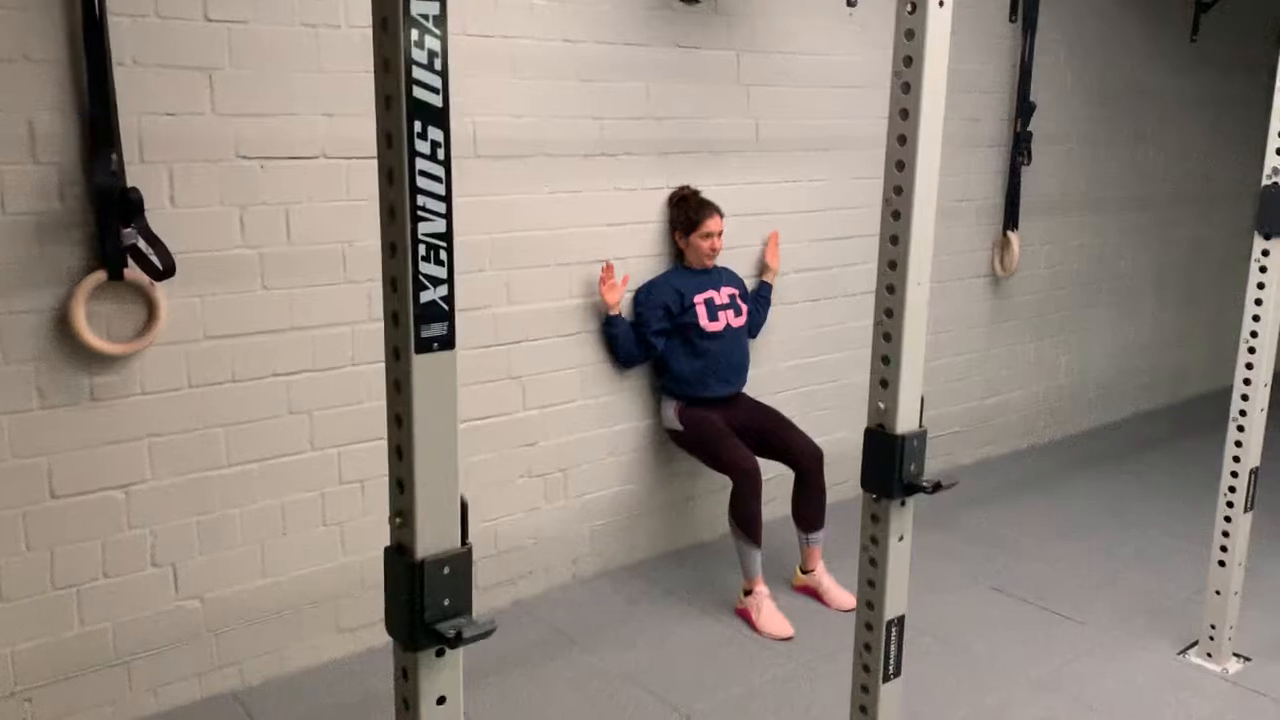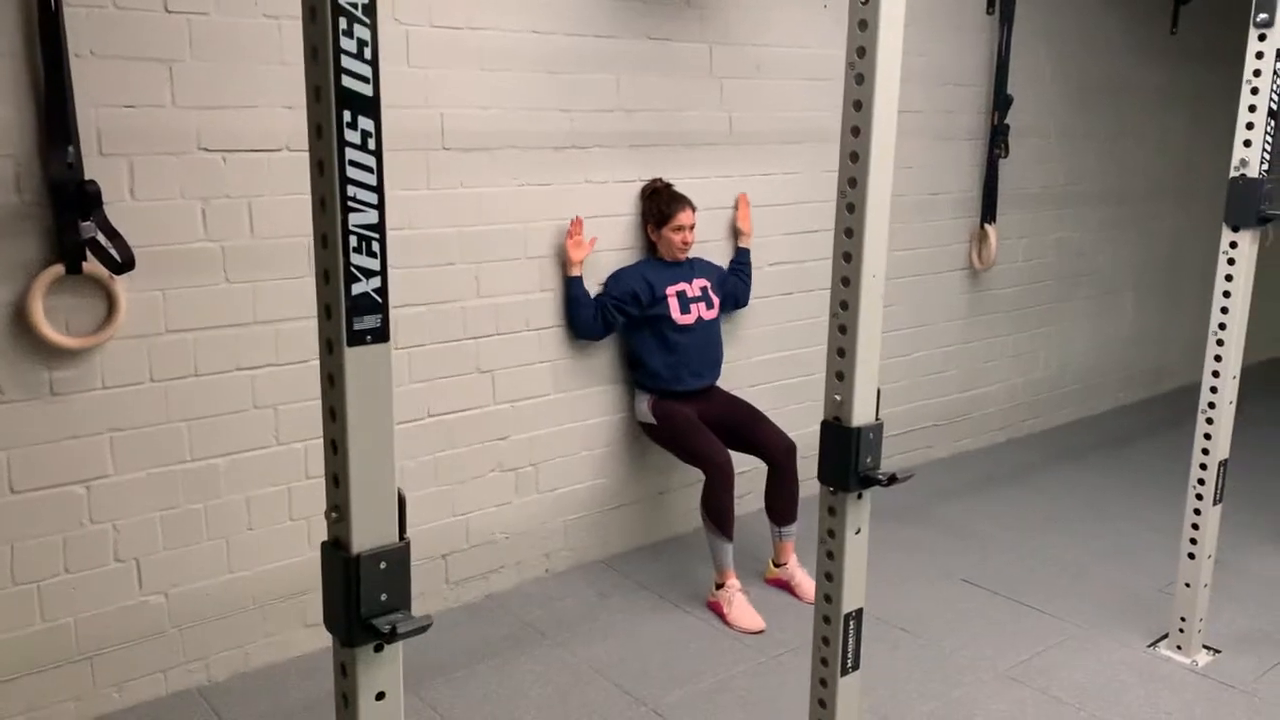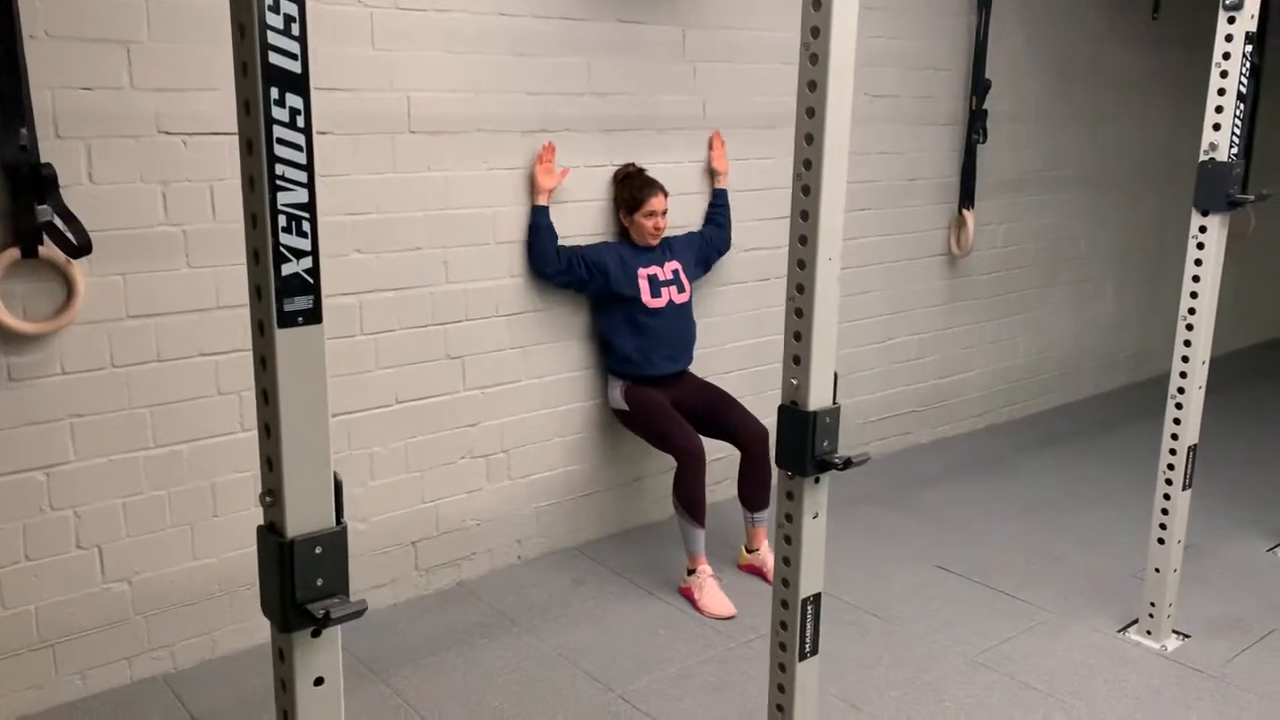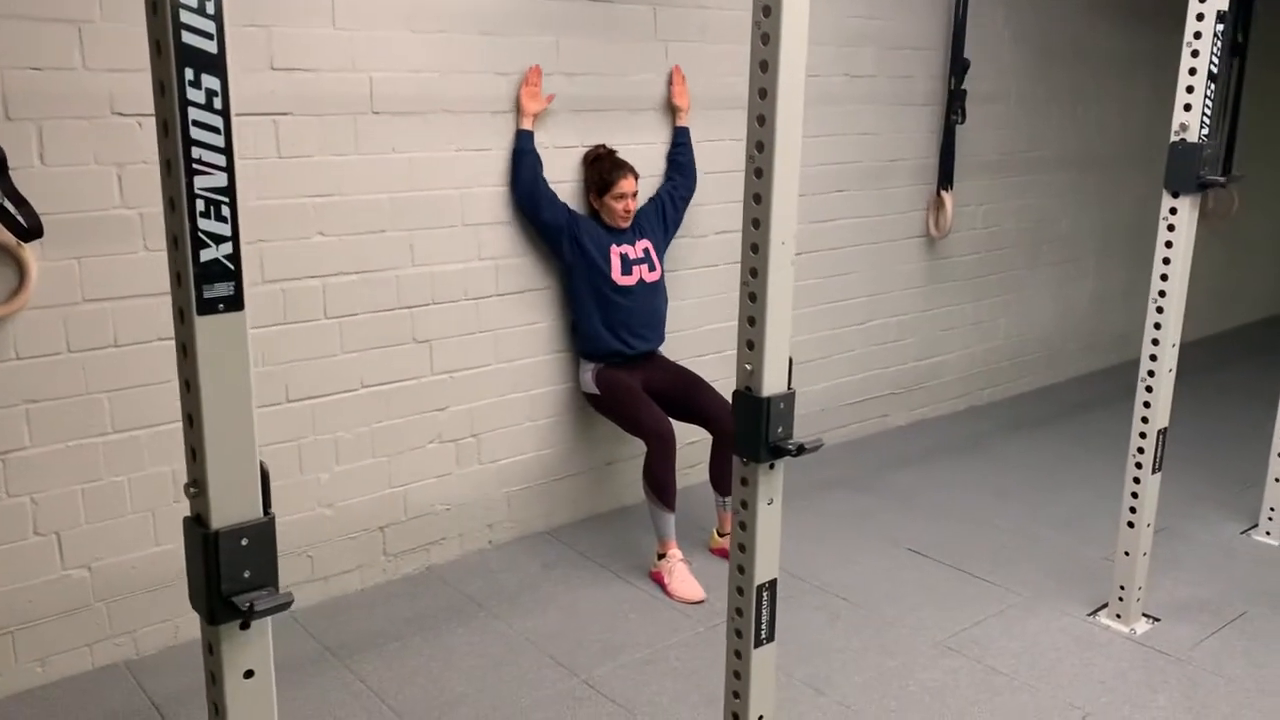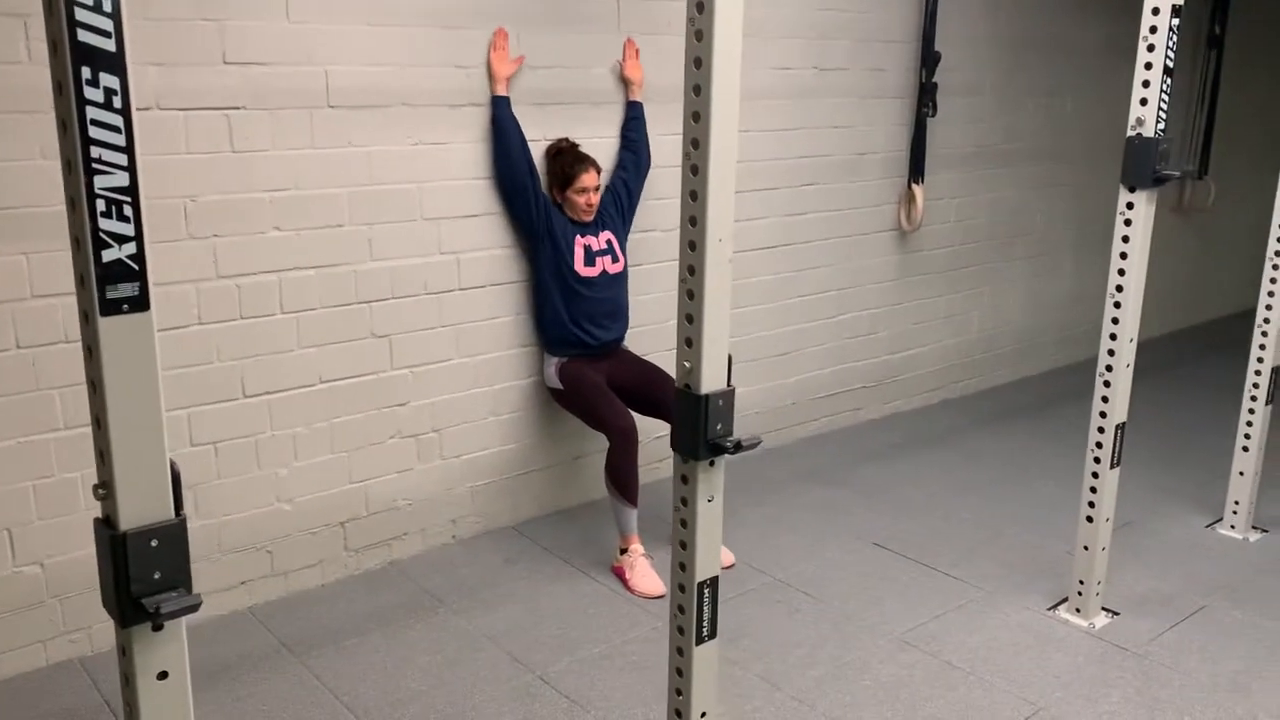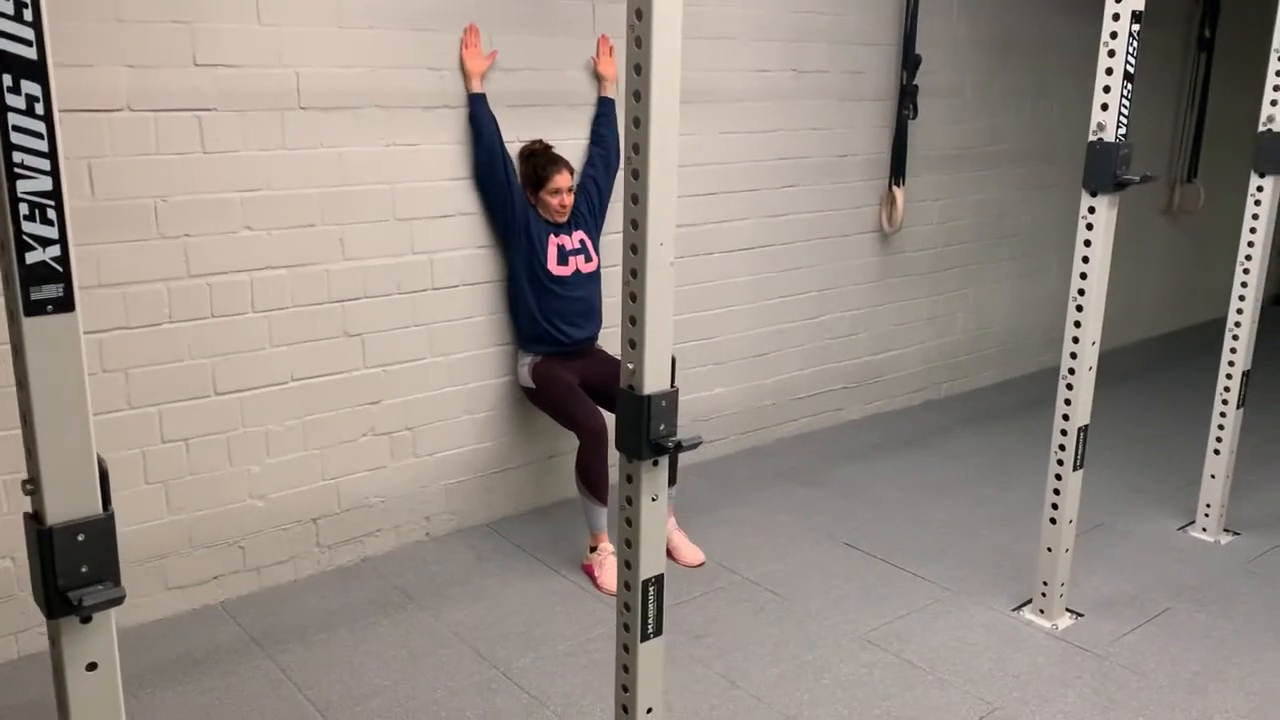
dt=0.7s
person 1, frame 1
left shoulder: (729, 280)
right shoulder: (663, 291)
right elbow: (633, 353)
left wrist: (768, 275)
right wrist: (614, 312)
left hip: (735, 401)
right hip: (689, 410)
left knee: (809, 456)
right knee: (746, 470)
left ankle: (811, 570)
right ankle: (754, 594)
person 1, frame 2
left shoulder: (705, 271)
right shoulder: (635, 280)
left elbow: (738, 295)
right elbow: (588, 324)
left wrist: (743, 240)
right wrist: (574, 270)
left hip: (709, 394)
right hip: (662, 403)
left knee: (782, 449)
right knee: (718, 463)
left ankle: (784, 564)
right ankle: (725, 588)
person 1, frame 3
left shoulder: (681, 249)
right shoulder: (608, 260)
left elbow: (719, 238)
right elbow: (548, 264)
left wrist: (719, 180)
right wrist: (542, 198)
left hip: (682, 381)
right hip: (634, 389)
left knee: (755, 436)
right knee: (690, 450)
left ankle: (756, 549)
right ankle: (697, 574)
person 1, frame 4
left shoulder: (651, 225)
right shoulder: (577, 235)
left elbow: (682, 180)
right elbow: (531, 194)
left wrist: (681, 117)
right wrist: (526, 123)
left hip: (653, 362)
right hip: (605, 371)
left knee: (727, 419)
right knee: (660, 433)
left ankle: (726, 532)
right ankle: (668, 558)
person 1, frame 5
left shoulder: (612, 213)
right shoulder: (545, 225)
left elbow: (636, 157)
right elbow: (513, 163)
left wrist: (634, 90)
right wrist: (501, 87)
left hip: (617, 356)
right hip: (570, 365)
right knee: (622, 429)
right ankle: (630, 553)
person 1, frame 6
left shoulder: (586, 215)
right shoulder: (521, 225)
left elbow: (606, 153)
right elbow: (491, 158)
left wrist: (607, 85)
right wrist: (476, 84)
left hip: (590, 355)
right hip: (543, 364)
right knee: (593, 429)
left ankle: (666, 526)
right ankle: (600, 550)
